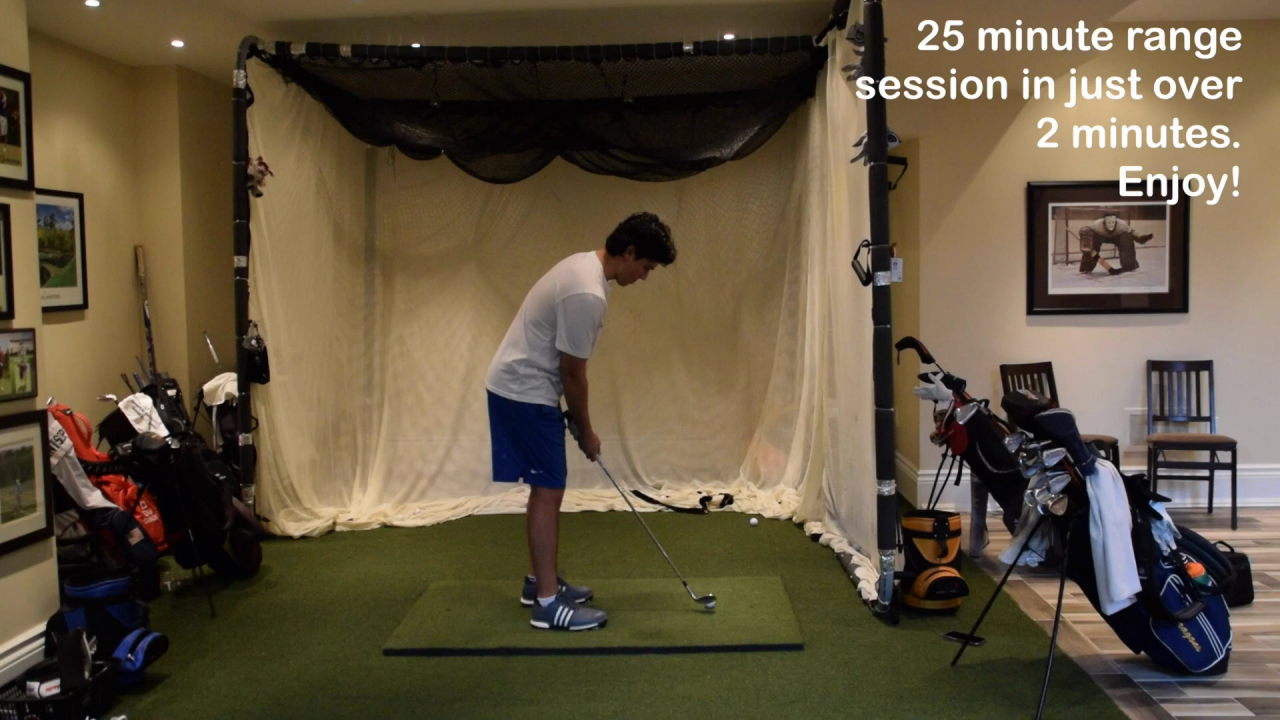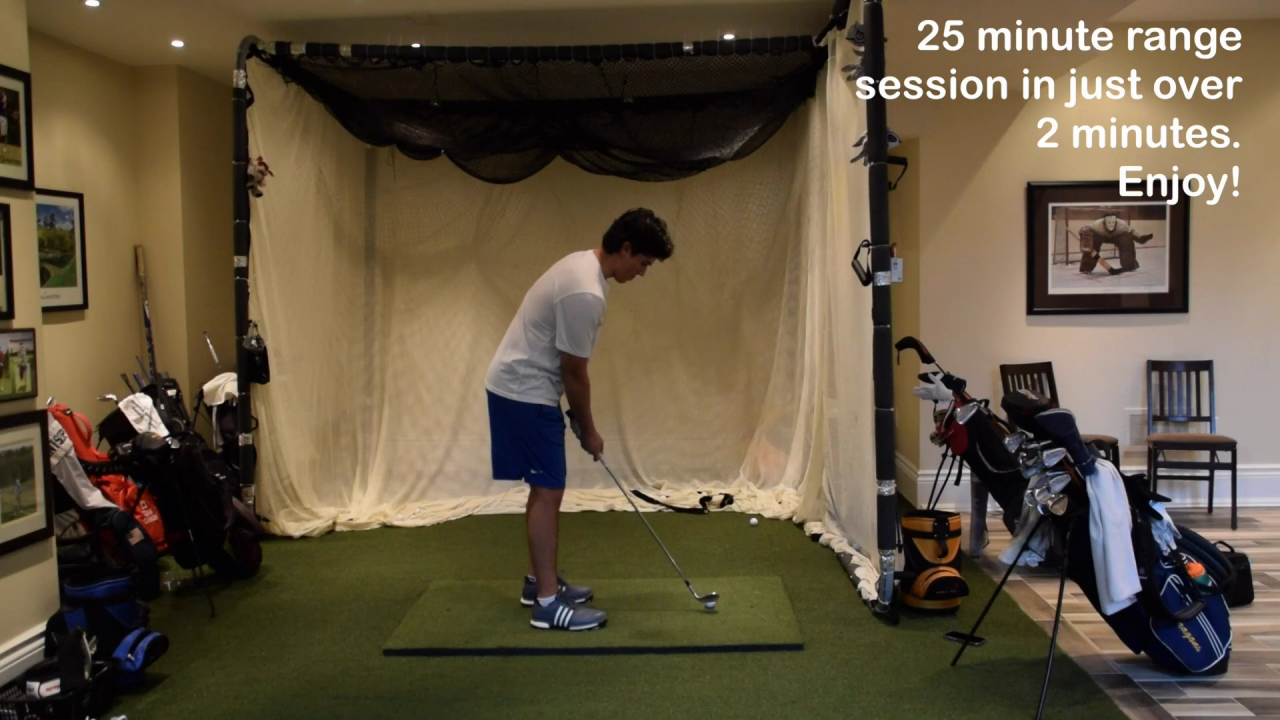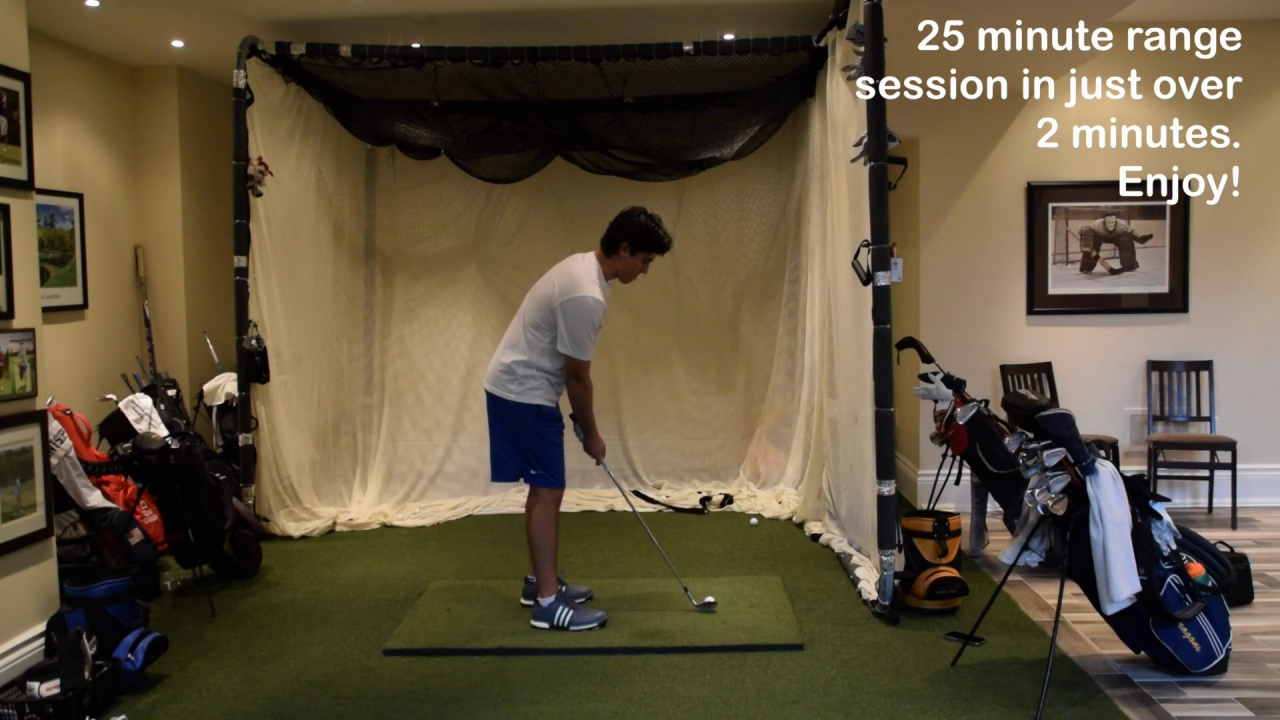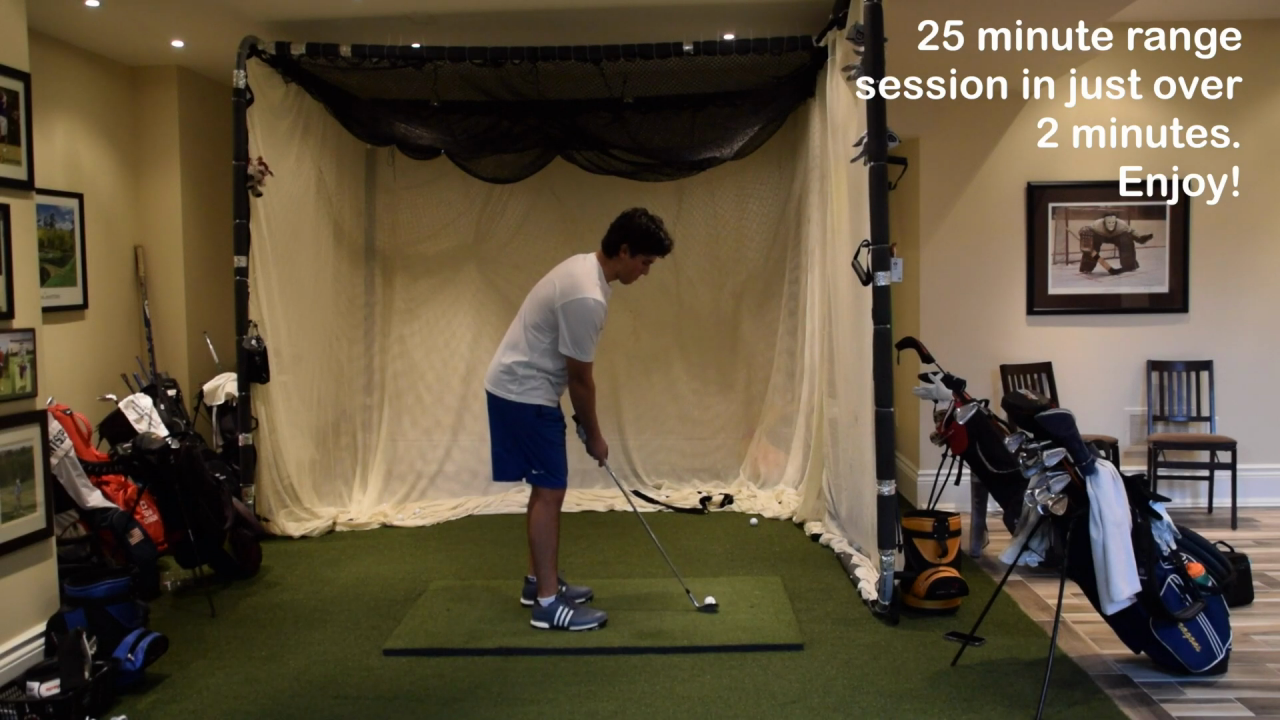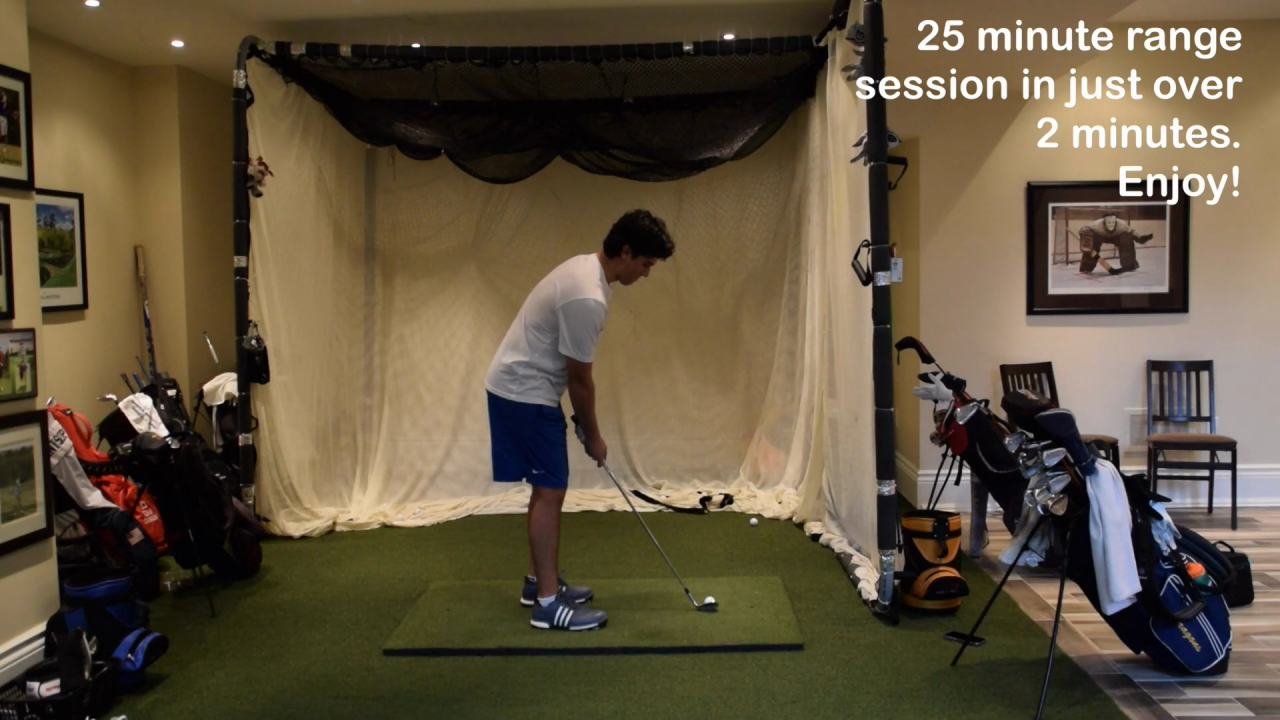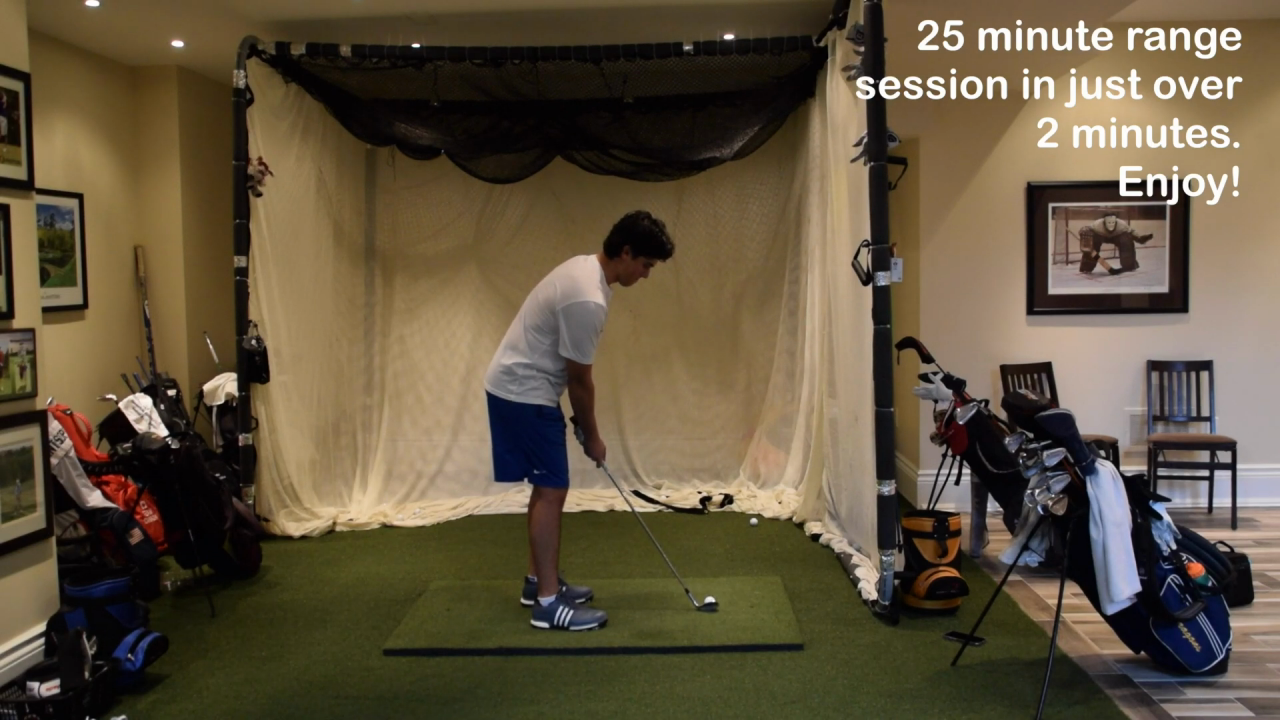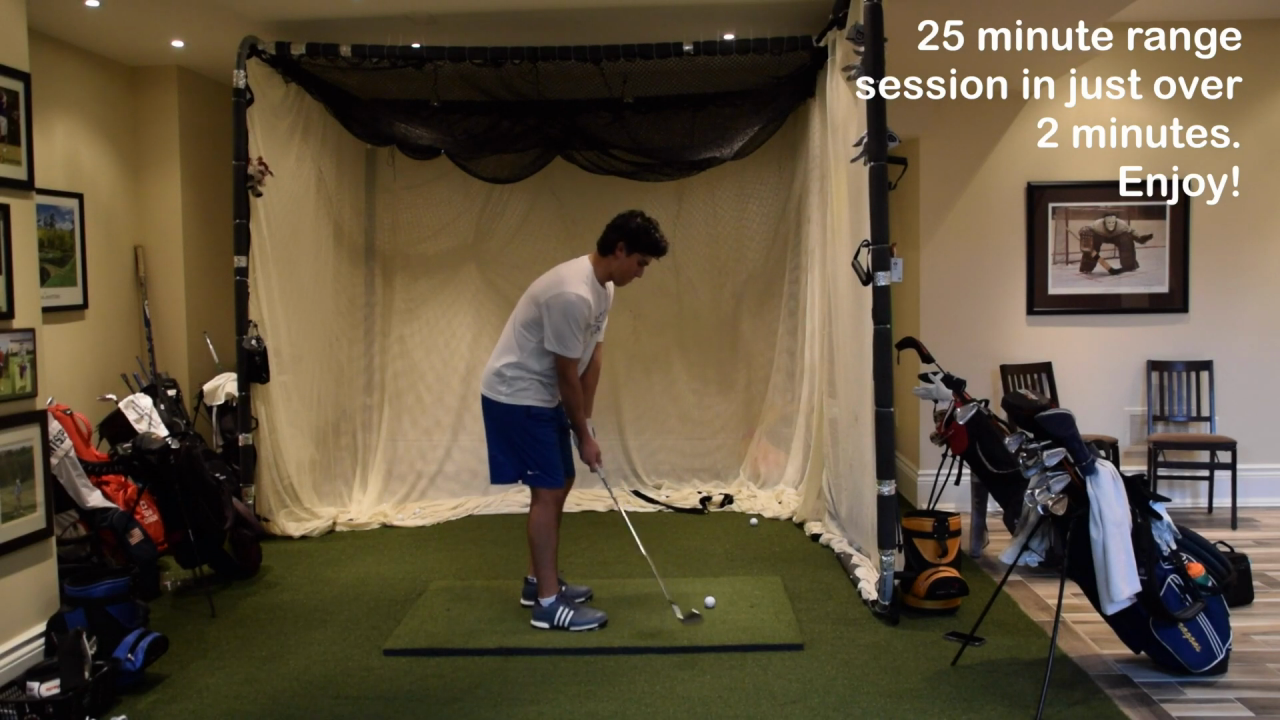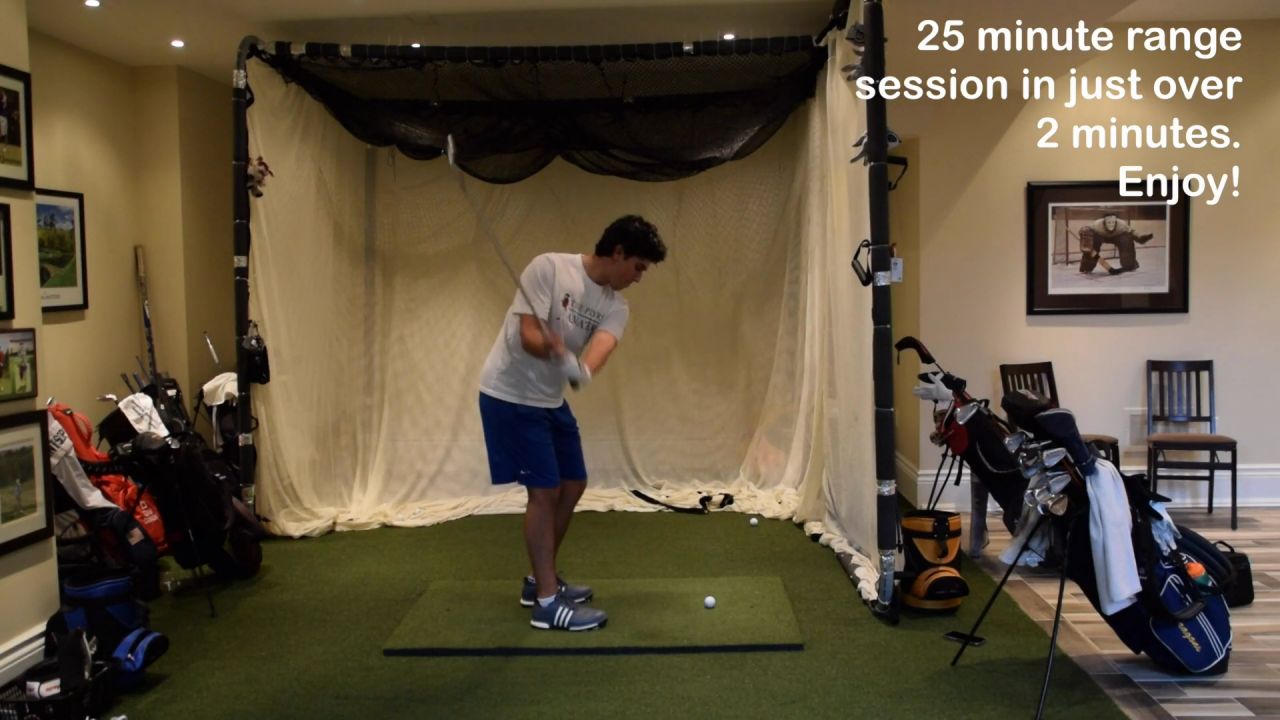
dt=0.3s
person 1, frame 1
left shoulder: (585, 265)
right shoulder: (587, 294)
right elbow: (573, 373)
left wrist: (579, 423)
right wrist: (586, 431)
left hip: (523, 387)
right hip: (524, 392)
left knee: (545, 487)
right knee: (548, 490)
left ankle: (539, 579)
right ankle: (547, 602)
person 1, frame 2
left shoulder: (582, 264)
right shoulder: (586, 294)
right elbow: (574, 372)
left wrist: (580, 420)
right wrist: (588, 430)
left hip: (521, 387)
right hip: (525, 393)
left knee: (544, 487)
right knee: (548, 491)
left ankle: (538, 580)
right ankle: (548, 601)
person 1, frame 3
left shoulder: (583, 265)
right shoulder: (587, 296)
right elbow: (577, 376)
left wrist: (583, 424)
right wrist: (592, 434)
left hip: (521, 387)
right hip: (524, 393)
left knee: (544, 489)
right knee: (548, 492)
left ankle: (539, 580)
right ankle: (548, 602)
person 1, frame 4
left shoulder: (585, 268)
right shoulder: (587, 298)
right elbow: (580, 377)
left wrist: (585, 425)
right wrist: (594, 435)
left hip: (523, 388)
right hip: (524, 394)
left knee: (546, 488)
right knee: (550, 491)
left ankle: (539, 580)
right ankle: (548, 601)
person 1, frame 5
left shoulder: (586, 267)
right shoulder: (588, 298)
right elbow: (579, 377)
left wrist: (585, 425)
right wrist: (593, 435)
left hip: (525, 387)
right hip: (525, 393)
left knee: (547, 488)
right knee: (550, 491)
left ankle: (538, 579)
right ankle: (548, 602)
person 1, frame 6
left shoulder: (585, 267)
right shoulder: (588, 301)
right elbow: (579, 379)
left wrist: (583, 424)
right wrist: (592, 435)
left hip: (525, 388)
right hip: (523, 393)
left knee: (547, 487)
right knee: (552, 490)
left ankle: (539, 579)
right ankle: (548, 602)
person 1, frame 7
left shoulder: (604, 290)
right shoulder: (571, 293)
left elbow: (590, 358)
right elbow: (566, 373)
left wrist: (585, 424)
right wrist: (584, 434)
left hip: (543, 397)
right hip: (516, 395)
left knee: (557, 486)
right knee: (548, 490)
left ankle: (538, 579)
right ankle: (548, 603)
person 1, frame 8
left shoulder: (615, 306)
right shoulder: (550, 268)
left elbow: (601, 347)
right elbow: (527, 334)
left wrist: (581, 369)
right wrist: (552, 348)
left hip: (549, 400)
right hip: (510, 395)
left knee: (571, 486)
right knee: (545, 490)
left ankle: (539, 579)
right ankle: (547, 602)
